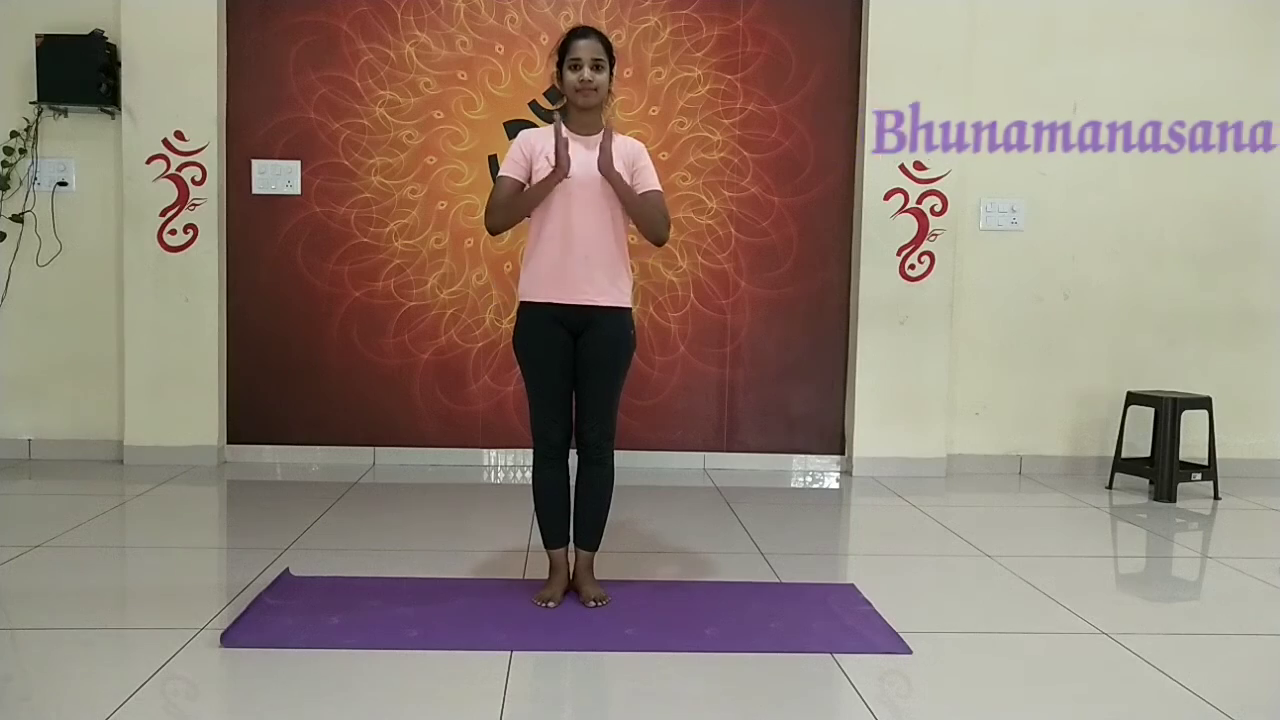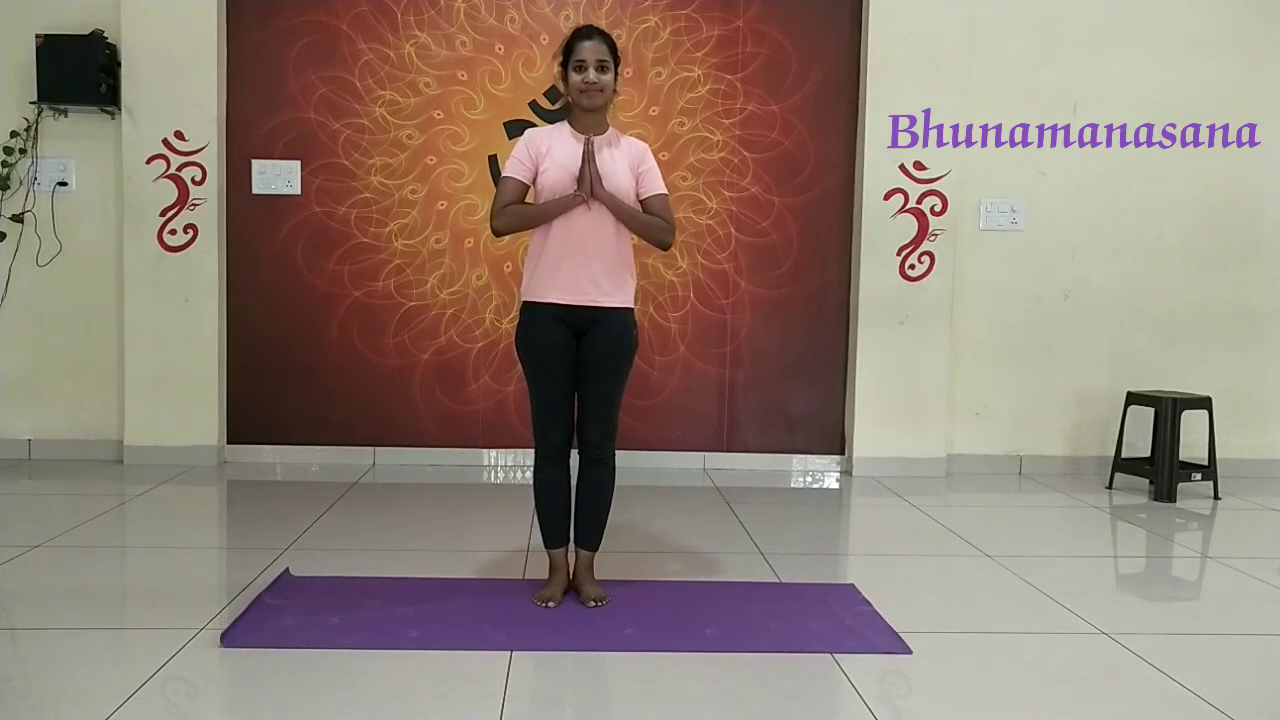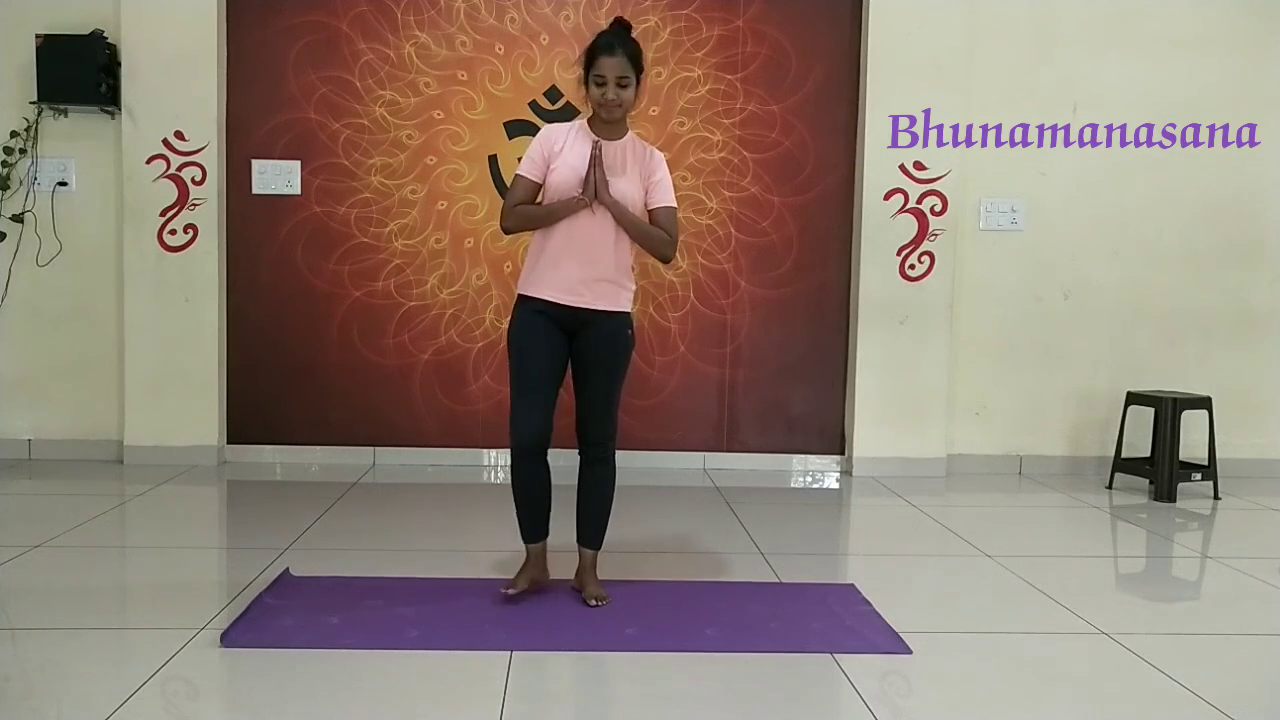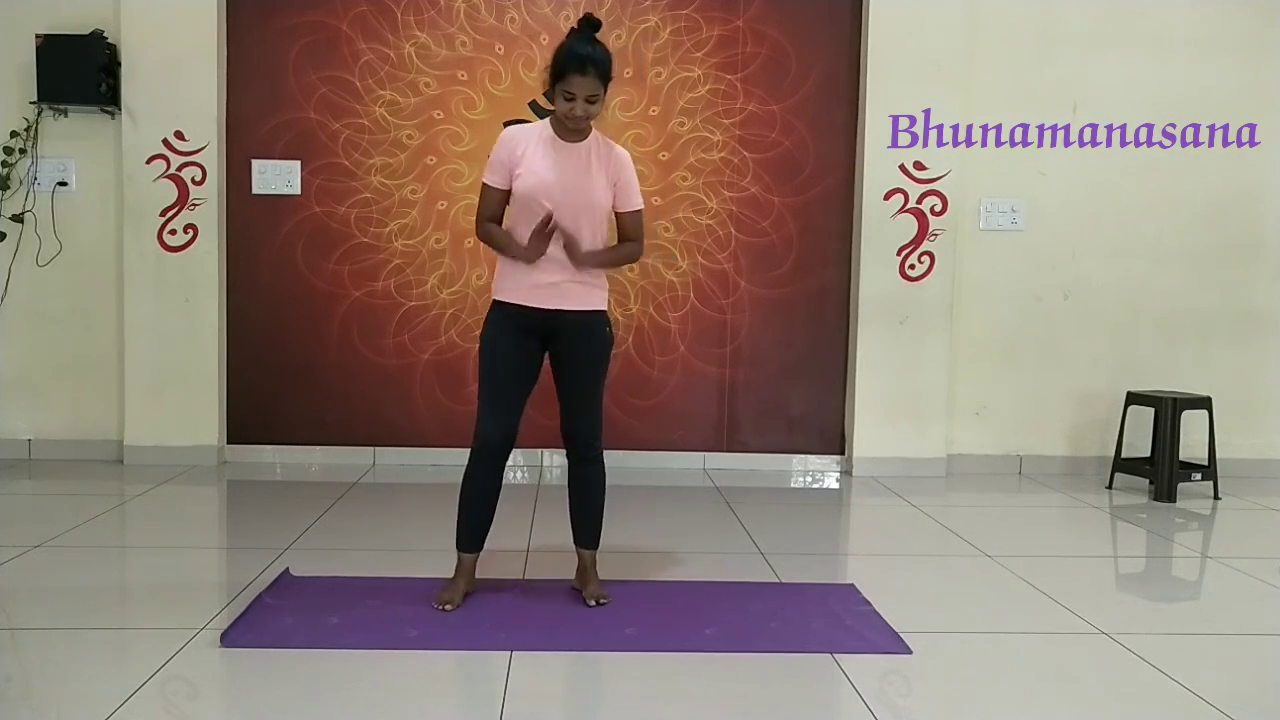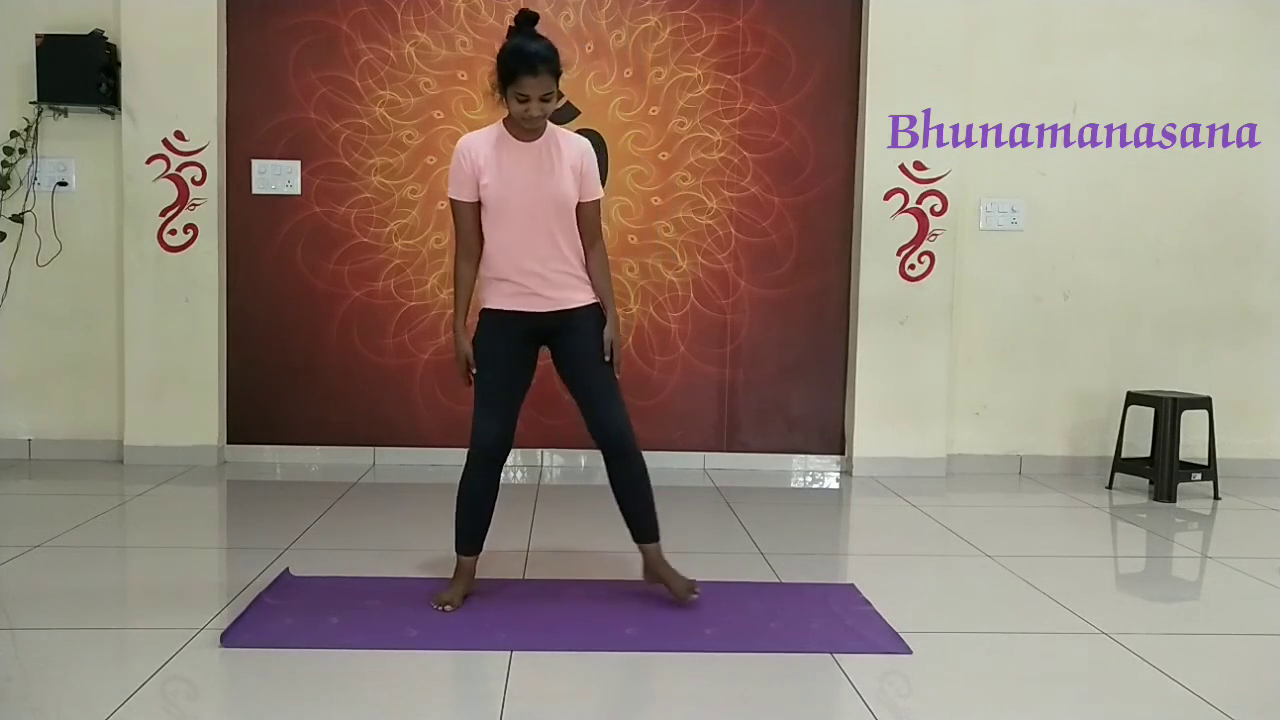
dt=0.4s
person 1, frame 1
left shoulder: (631, 152)
right shoulder: (531, 143)
left elbow: (660, 231)
right elbow: (494, 221)
left wrist: (611, 176)
right wrist: (554, 176)
left hip: (608, 313)
right hip: (543, 310)
left knee: (597, 441)
right knee: (550, 440)
left ankle: (585, 565)
right ankle: (557, 565)
person 1, frame 2
left shoulder: (635, 152)
right shoulder: (536, 142)
left elbow: (665, 234)
right elbow: (501, 220)
left wrist: (604, 195)
right wrist: (573, 197)
left hip: (610, 314)
right hip: (546, 310)
left knee: (598, 441)
right knee: (551, 441)
left ankle: (586, 565)
right ankle: (557, 566)
person 1, frame 3
left shoulder: (651, 160)
right shoulder: (552, 139)
left elbow: (667, 247)
right elbow: (511, 218)
left wrist: (610, 202)
right wrist: (577, 199)
left hip: (607, 316)
right hip: (540, 308)
left knee: (597, 442)
right knee: (528, 435)
left ankle: (587, 566)
right ankle: (535, 558)
person 1, frame 4
left shoulder: (615, 159)
right shoulder: (515, 142)
left elbow: (633, 244)
right elbow: (484, 224)
left wrist: (586, 256)
right wrist: (523, 248)
left hip: (583, 317)
right hip: (514, 313)
left knee: (584, 442)
right knee: (491, 439)
left ankle: (587, 566)
right ankle: (465, 568)
person 1, frame 5
left shoulder: (577, 151)
right shoulder: (473, 151)
left elbow: (593, 242)
right elbow: (468, 248)
left wrist: (612, 317)
right wrist: (461, 328)
left hip: (575, 313)
right hip: (504, 317)
left knee: (616, 434)
right knee: (488, 445)
left ankle: (653, 559)
right ankle: (465, 571)
